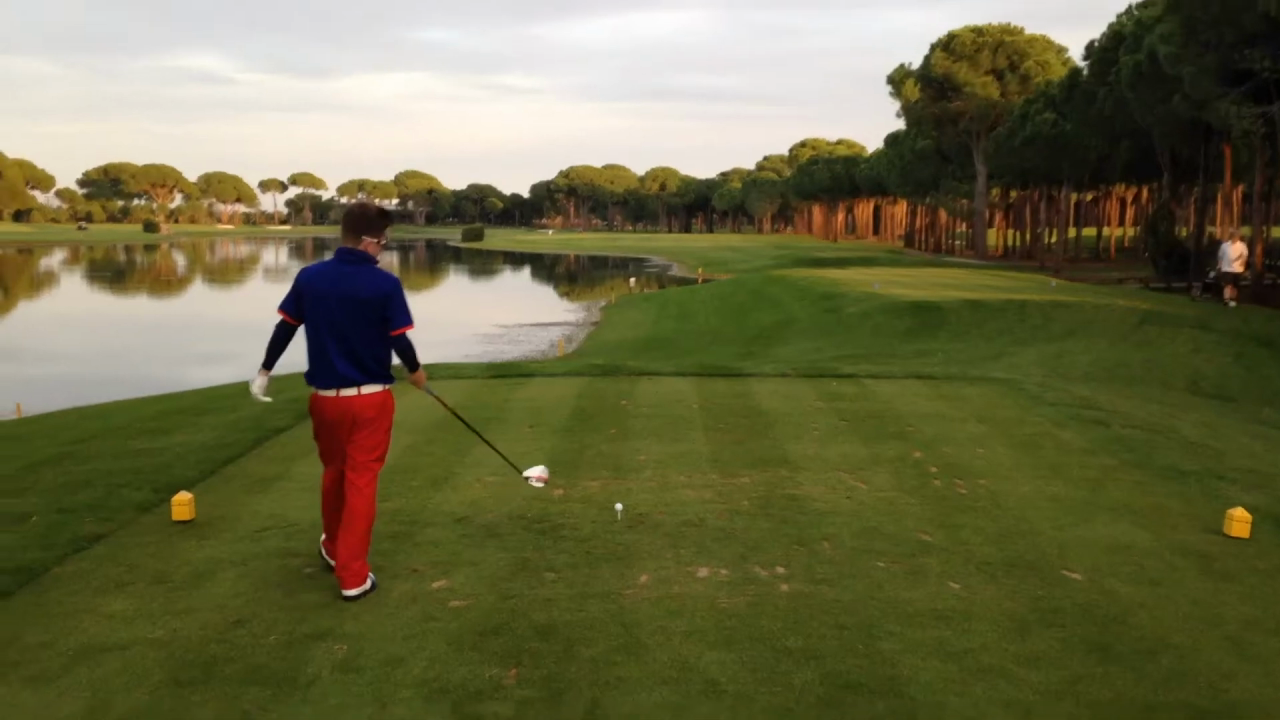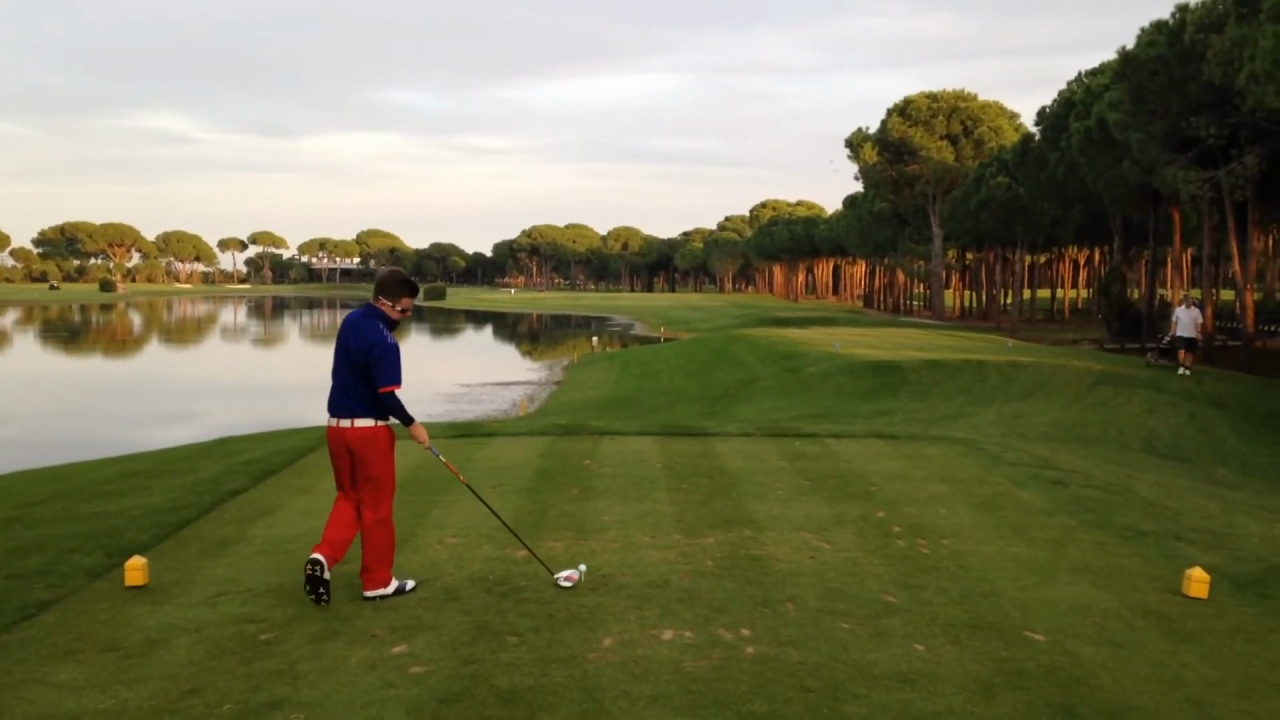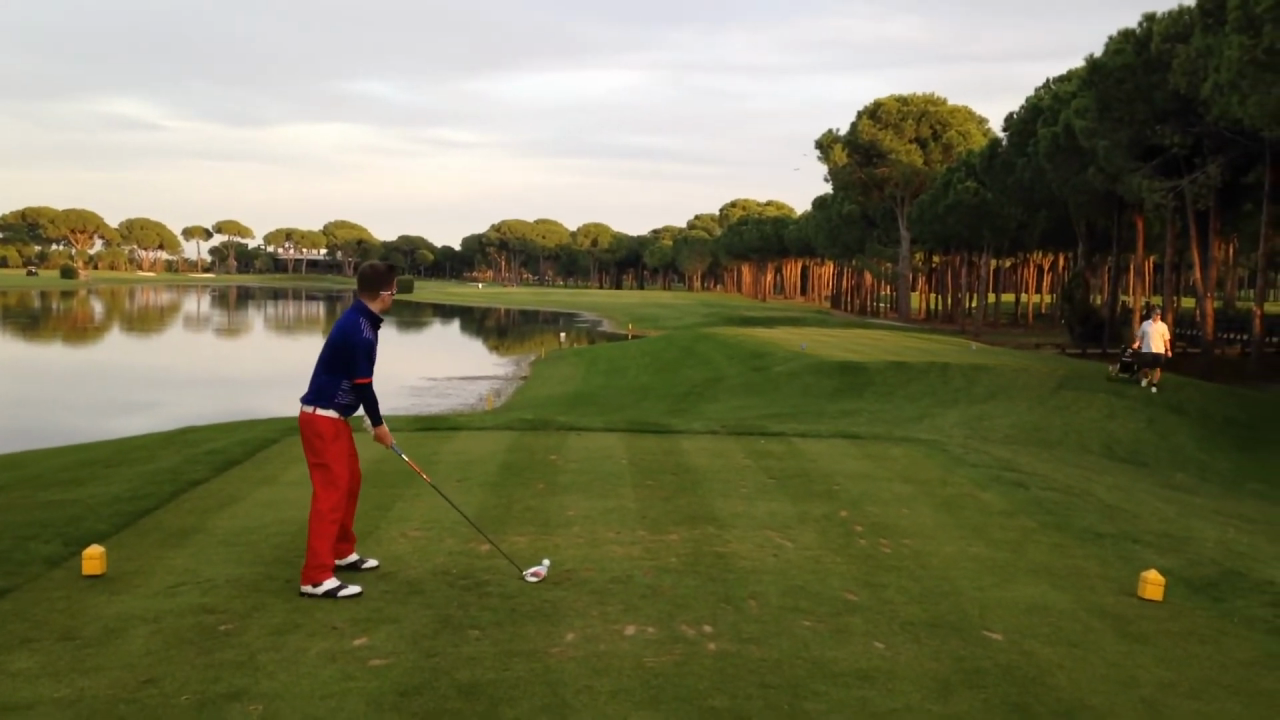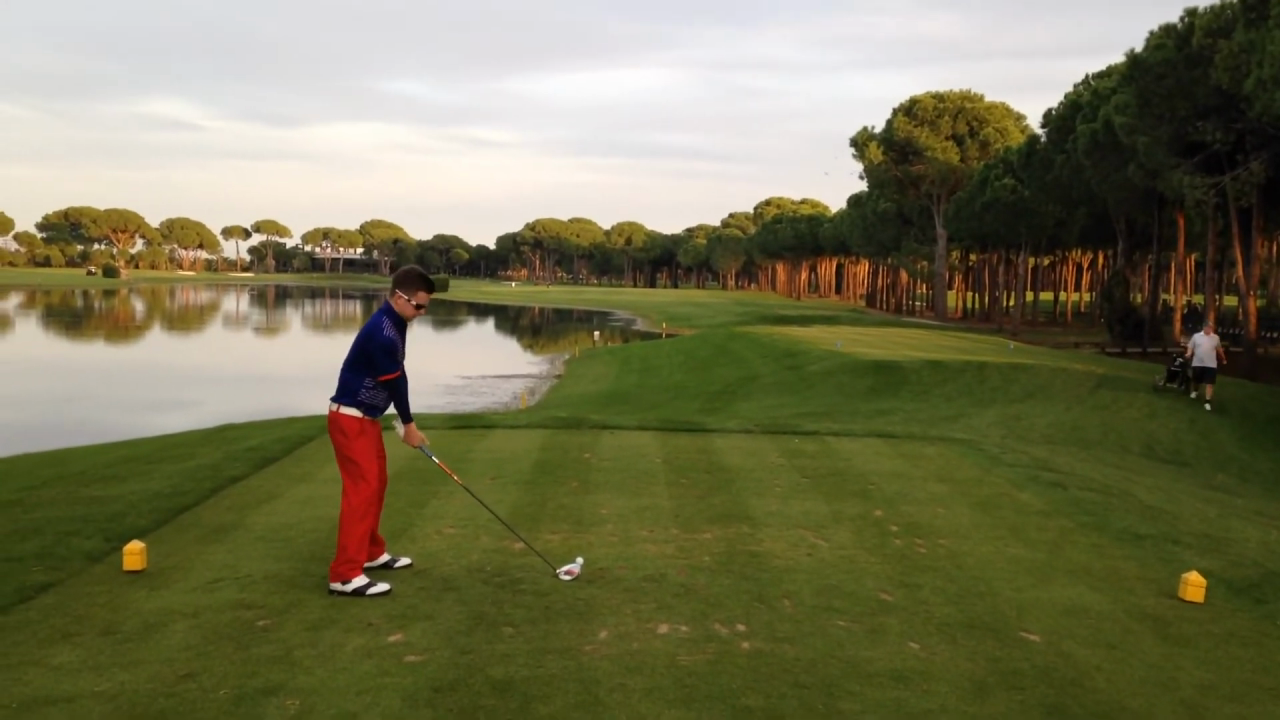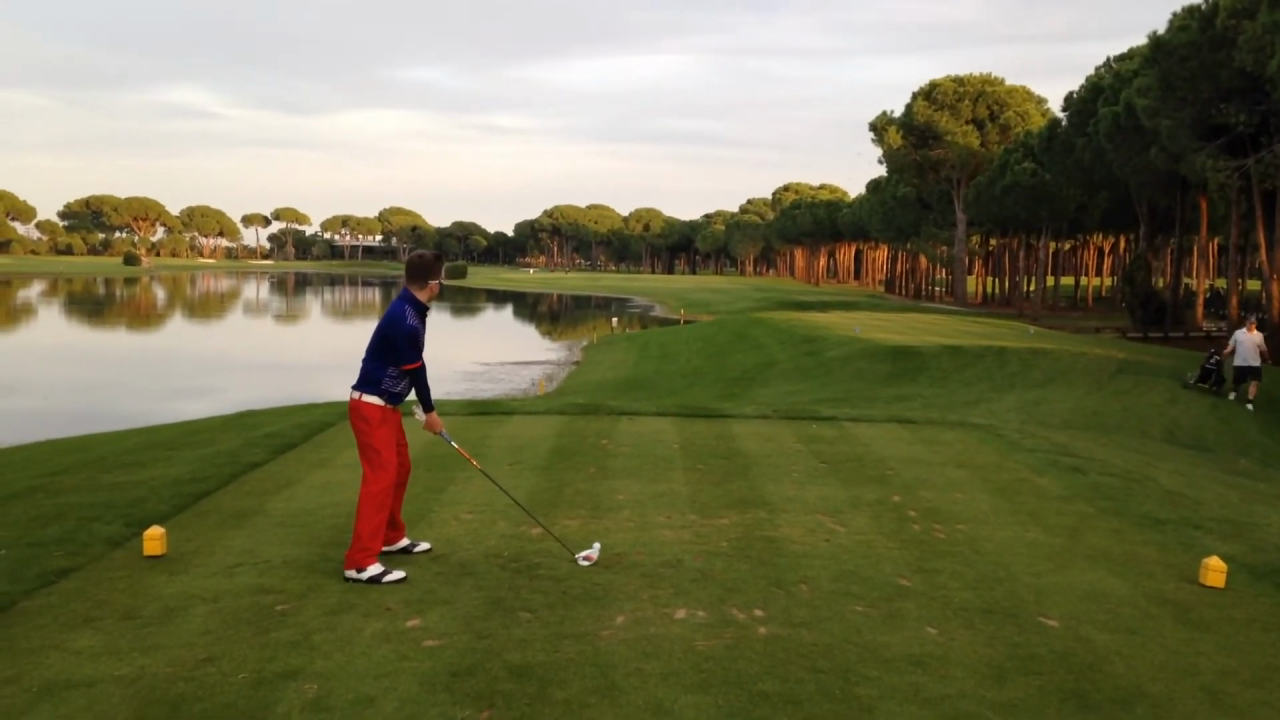
dt=1s
person 1, frame 1
left shoulder: (309, 277)
right shoulder: (386, 284)
left elbow: (285, 326)
right elbow: (399, 339)
left wrist: (265, 370)
right wrist: (415, 370)
left hip: (325, 397)
right hip: (371, 398)
left knee: (334, 473)
right knee: (361, 482)
left ankle: (333, 547)
right ankle: (353, 576)
person 1, frame 2
left shoulder: (351, 320)
right shoulder: (384, 343)
right elbow: (386, 396)
right wrist: (411, 425)
left hip: (338, 426)
right hip: (369, 430)
left knee: (348, 498)
right knee: (376, 505)
left ankle: (322, 556)
right ankle: (377, 581)
person 1, frame 3
left shoulder: (358, 319)
right shoulder: (361, 333)
right elbow: (363, 385)
left wrist: (373, 420)
right wrist: (379, 425)
left hip: (332, 416)
right hip: (323, 418)
left knee: (349, 482)
right knee: (331, 492)
left ankle: (341, 551)
right ankle: (316, 577)
person 1, frame 4
left shoulder: (393, 323)
right shoulder: (381, 332)
left elbow: (397, 377)
right elbow: (393, 381)
left wrist: (406, 423)
right wrist: (408, 425)
left hip: (366, 417)
right hip: (350, 417)
left knee: (376, 483)
right knee: (362, 488)
left ankle: (370, 553)
right ankle: (345, 574)
person 1, frame 5
left shoulder: (411, 310)
right shoulder: (405, 321)
left elbow: (415, 367)
right elbow: (415, 371)
left wrist: (426, 409)
right wrist: (430, 412)
left hip: (386, 404)
right hip: (371, 406)
left knee: (399, 469)
right knee: (381, 476)
left ankle: (390, 538)
right ankle: (361, 562)
